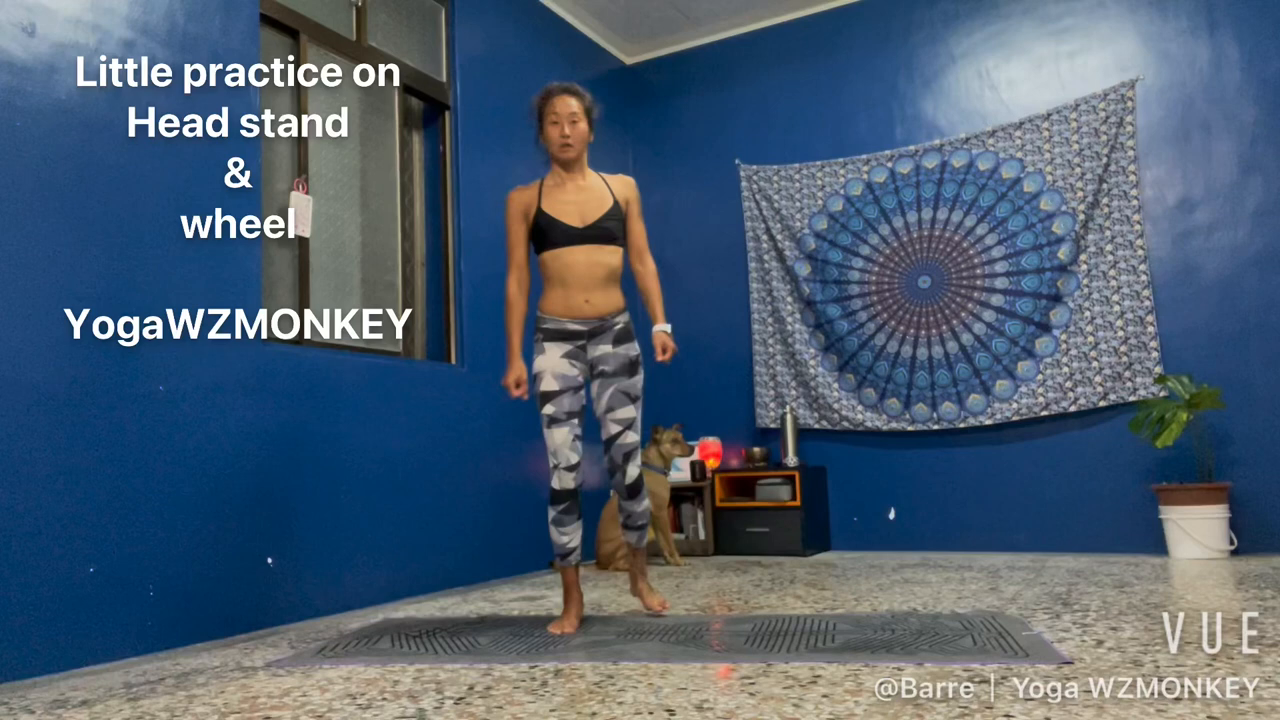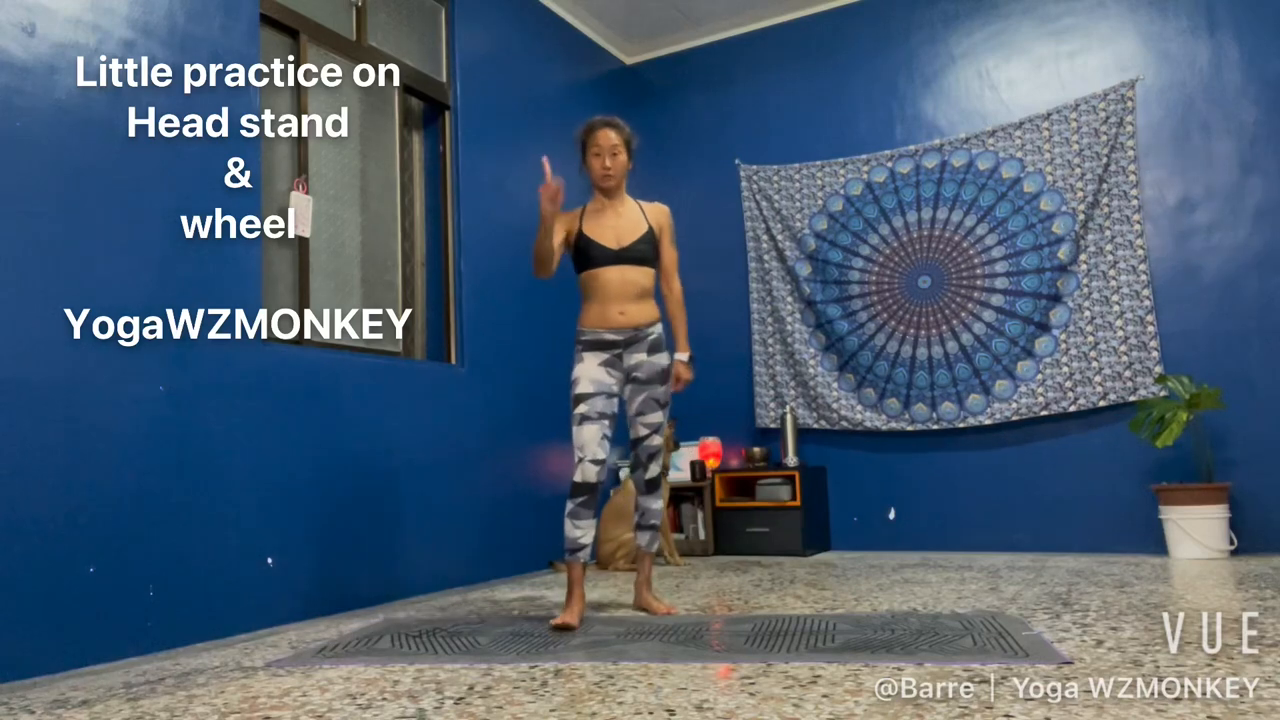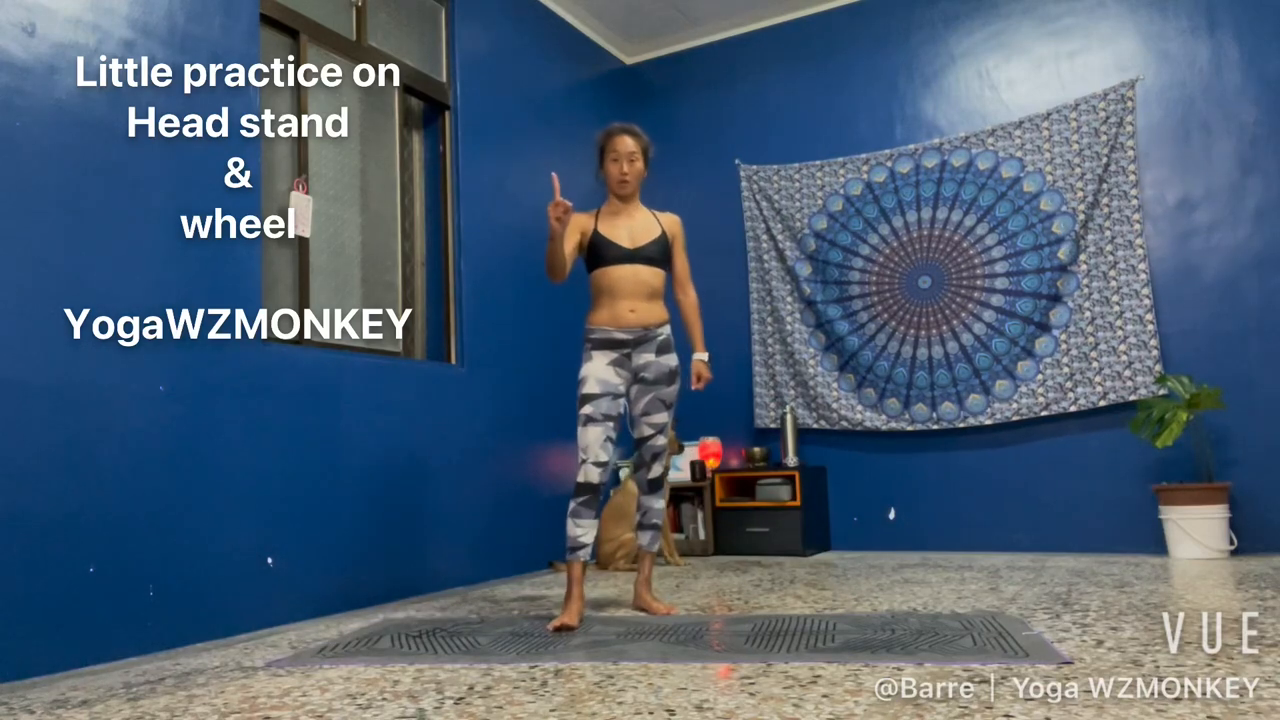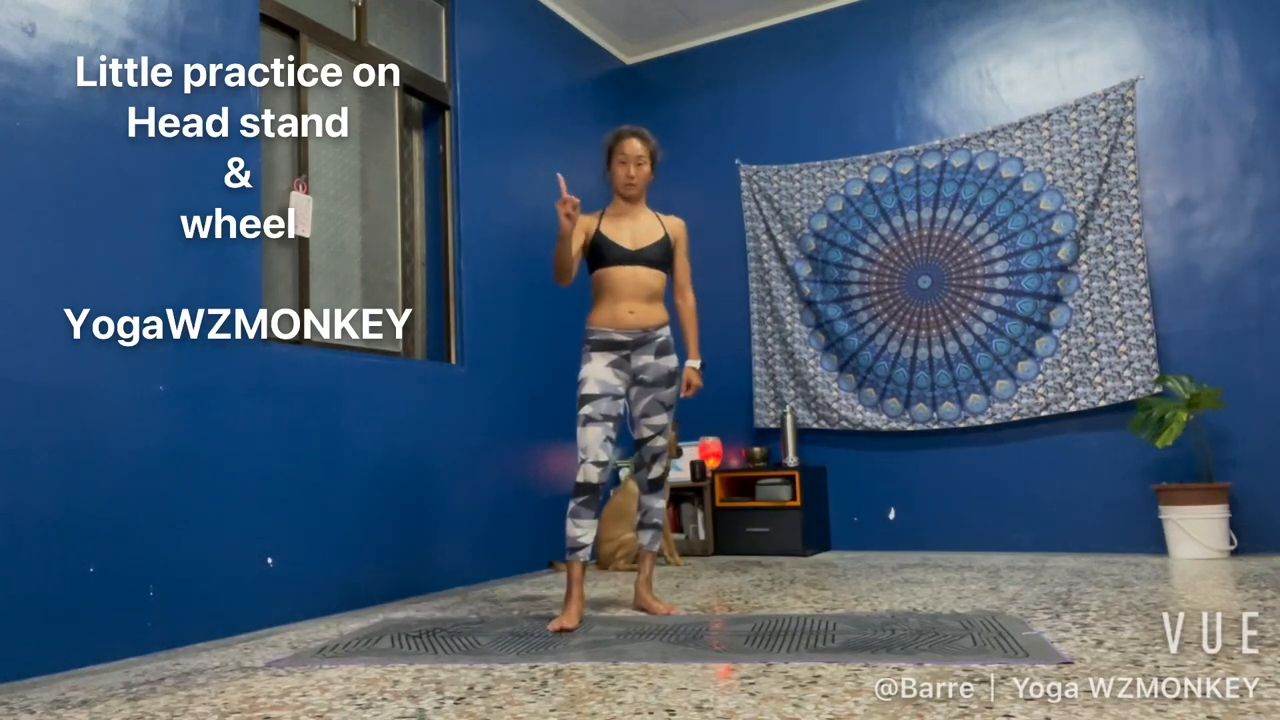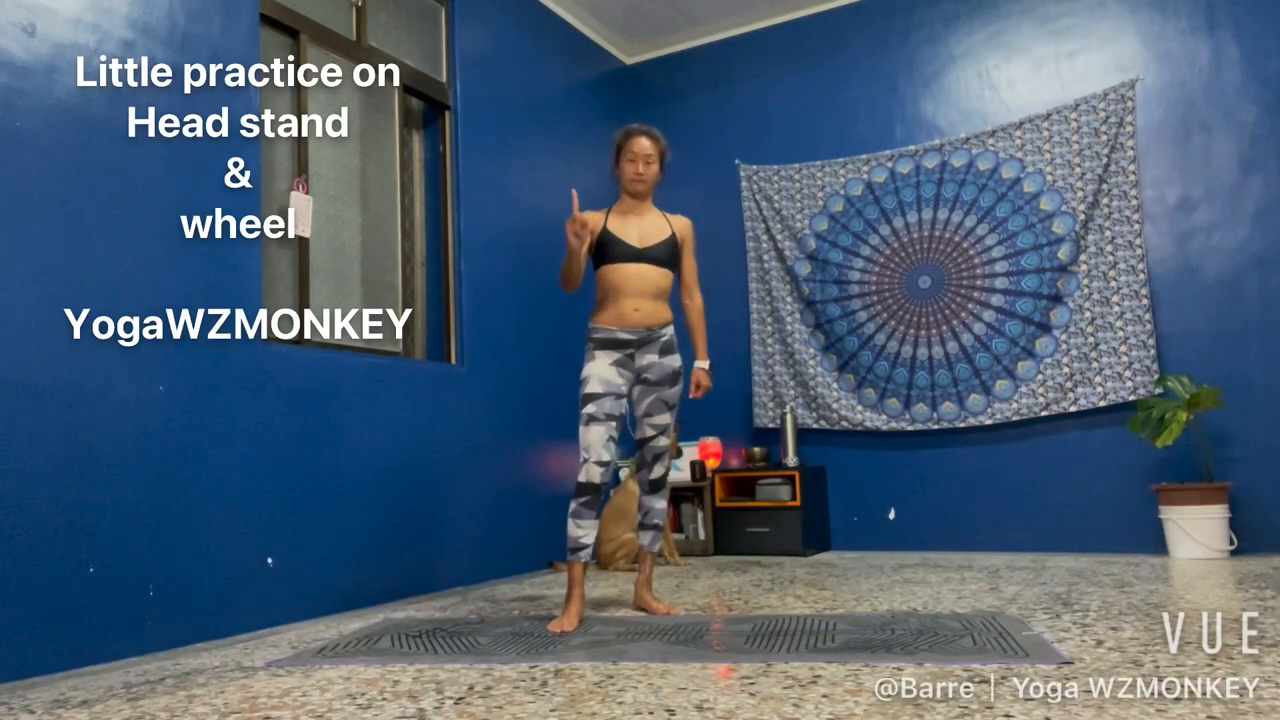
dt=0.5s
person 1, frame 1
left shoulder: (622, 188)
right shoulder: (524, 200)
left elbow: (642, 260)
right elbow: (516, 279)
left wrist: (661, 323)
right wrist: (515, 356)
left hip: (617, 334)
right hip: (556, 339)
left knee: (626, 459)
right knee: (564, 470)
left ankle: (639, 573)
right ankle: (572, 600)
person 1, frame 2
left shoulder: (657, 215)
right shoulder: (570, 220)
left elbow: (673, 285)
right elbow: (542, 271)
left wrist: (681, 351)
right wrist: (547, 217)
left hip: (649, 346)
right hip: (594, 350)
left knee: (649, 466)
right knee: (588, 467)
left ankle: (644, 586)
right ankle: (575, 596)
person 1, frame 3
left shoulder: (669, 223)
right shoulder: (584, 222)
left elbow: (685, 290)
right elbow: (556, 276)
left wrist: (699, 352)
right wrist: (555, 234)
left hip: (658, 347)
right hip: (603, 349)
left knee: (652, 467)
right knee: (591, 467)
left ankle: (643, 587)
right ankle: (574, 597)
person 1, frame 4
left shoulder: (673, 226)
right shoulder: (588, 223)
left elbow: (685, 295)
right elbow: (562, 277)
left wrist: (693, 359)
right wrist: (564, 229)
left hip: (657, 348)
right hip: (602, 349)
left knee: (653, 467)
right knee: (591, 467)
left ankle: (644, 586)
right ankle: (574, 597)
person 1, frame 5
left shoulder: (679, 226)
right shoulder: (594, 221)
left elbow: (692, 295)
right elbow: (569, 279)
left wrist: (702, 359)
right wrist: (572, 245)
left hip: (661, 348)
right hip: (607, 349)
left knee: (655, 468)
right knee: (593, 467)
left ankle: (644, 586)
right ankle: (575, 598)
